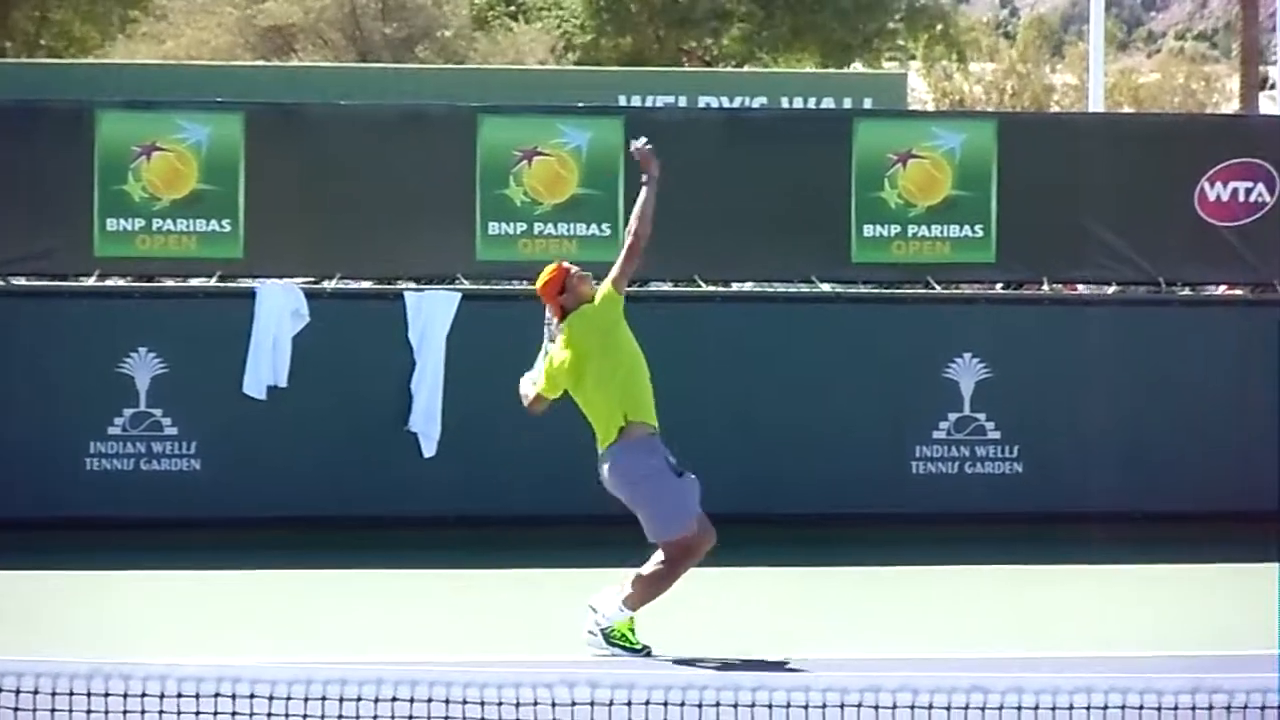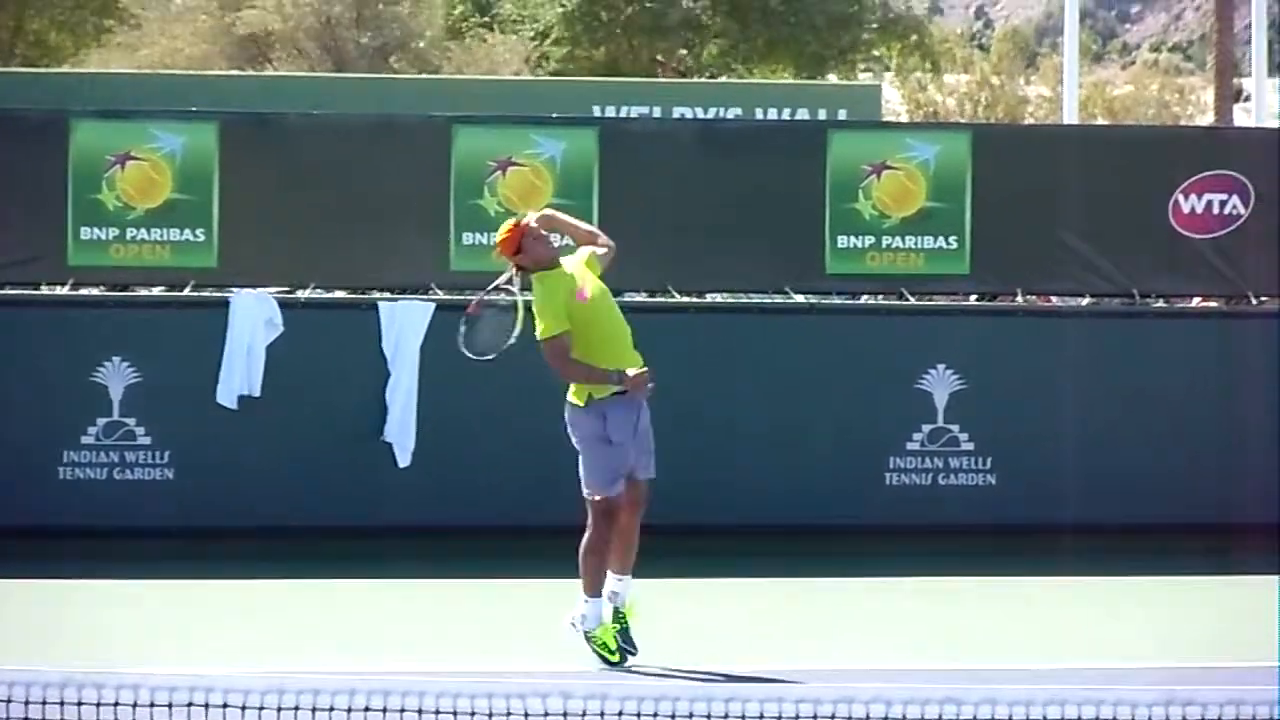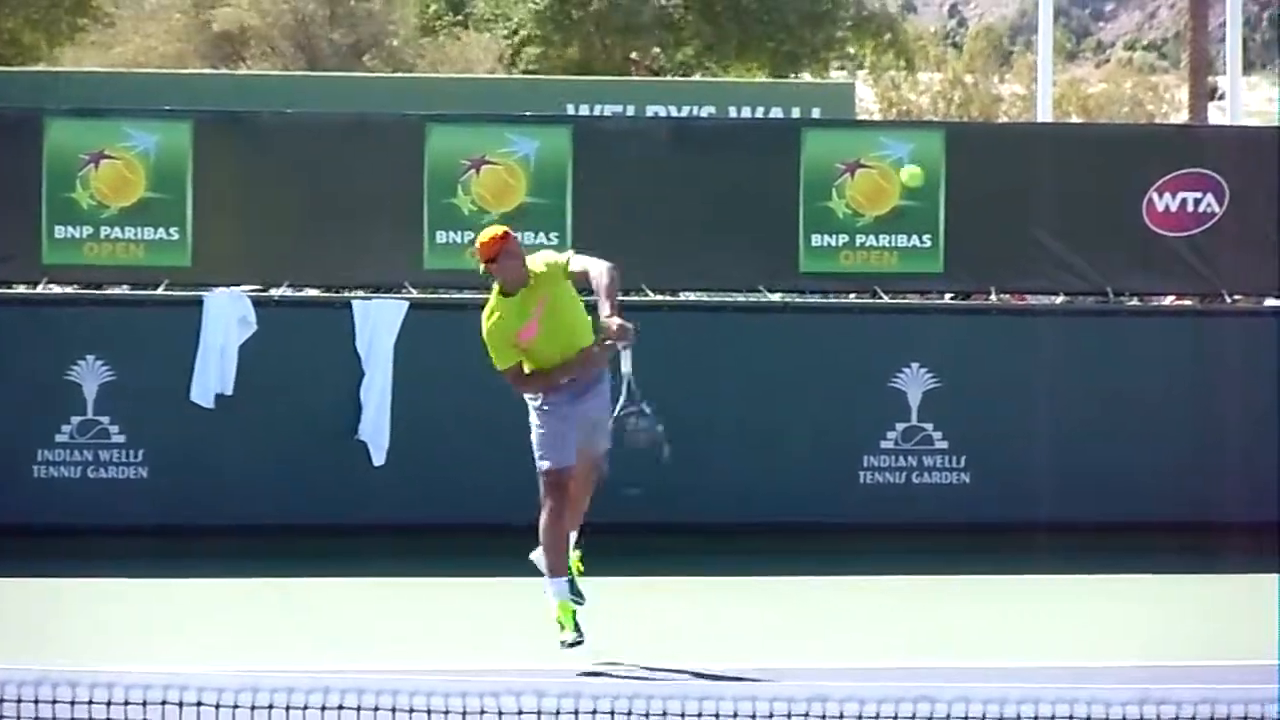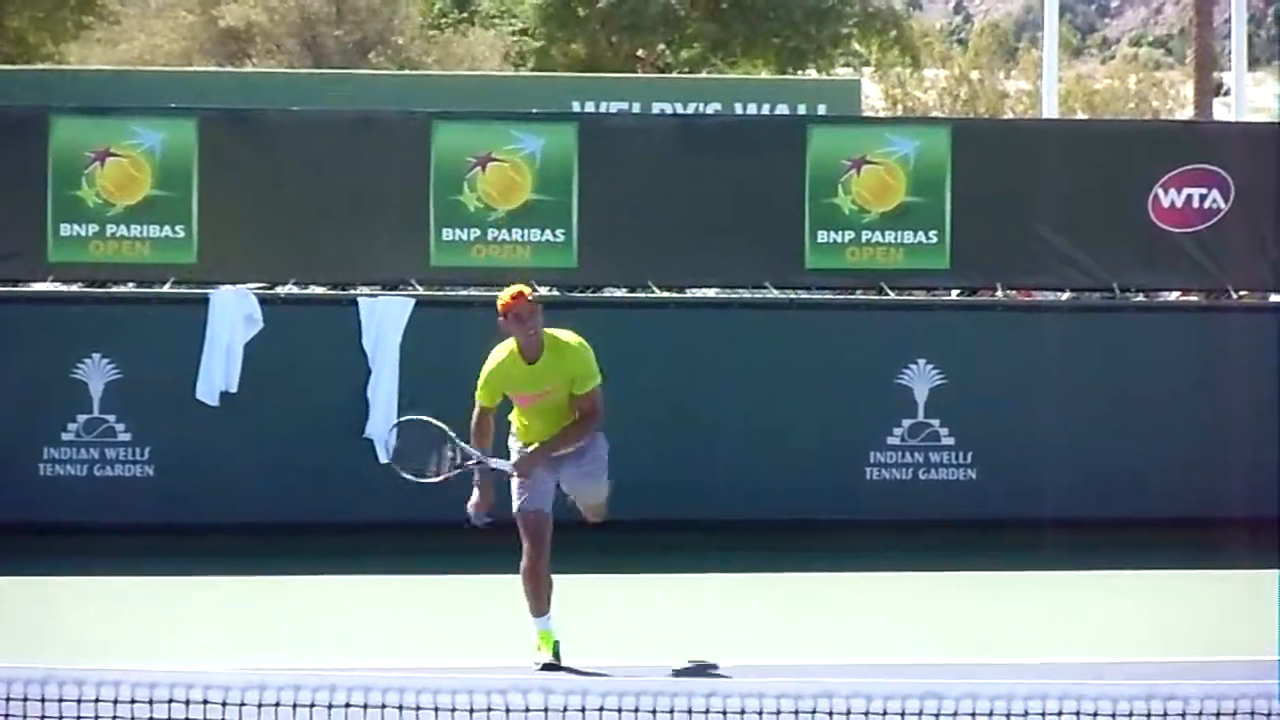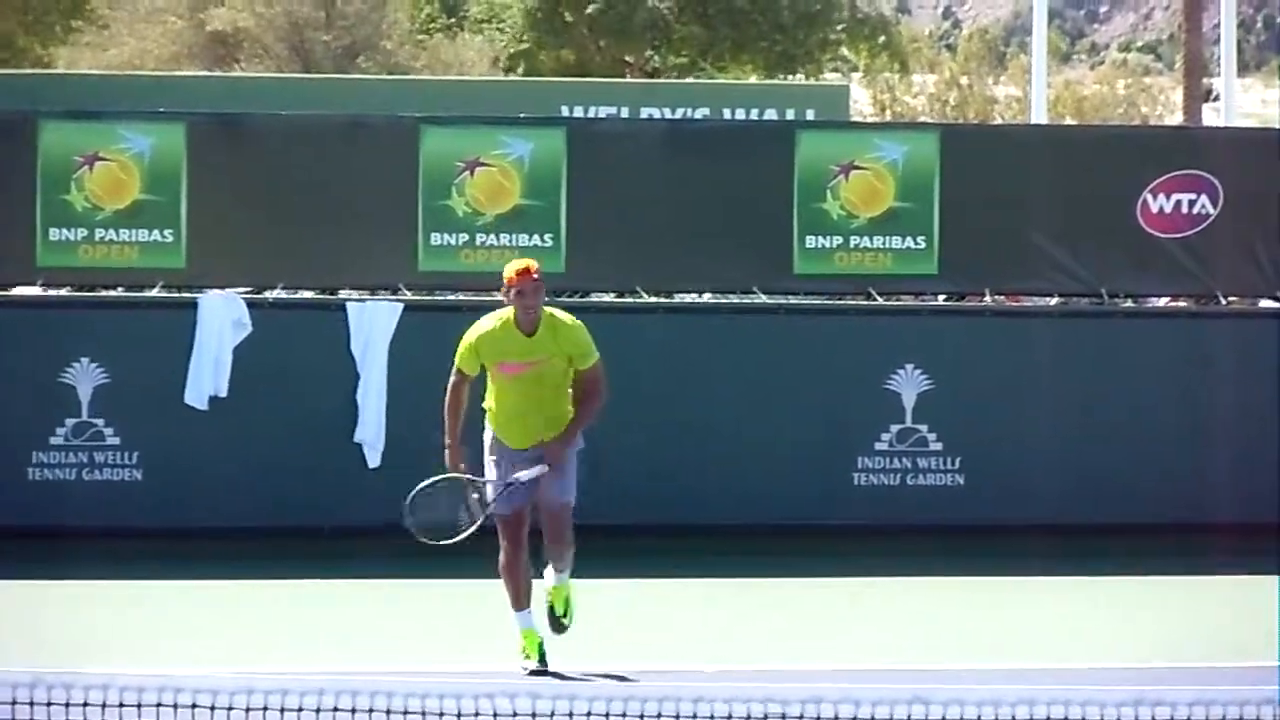
dt=0.2s
person 1, frame 1
left shoulder: (559, 355)
right shoulder: (598, 313)
left elbow: (532, 399)
right elbow: (634, 247)
left wrist: (528, 380)
right wrist: (650, 180)
left hip: (630, 457)
right hip: (636, 454)
left knee: (700, 537)
right knee: (683, 550)
left ankle: (615, 604)
right ankle: (610, 621)
person 1, frame 2
left shoulder: (575, 263)
right shoulder: (548, 292)
left elbow: (605, 247)
right elbow: (562, 365)
right wrist: (622, 377)
left hip: (628, 403)
right hip: (597, 409)
left knee: (632, 509)
right knee: (605, 513)
left ankle: (615, 607)
right ankle: (592, 620)
person 1, frame 3
left shoulder: (550, 266)
right shoulder: (494, 319)
left elbow: (597, 267)
right elbow: (521, 381)
left wrist: (609, 312)
right wrist: (569, 368)
left hip: (594, 381)
right hip: (549, 395)
left knee: (590, 470)
right knee: (556, 493)
left ankle: (563, 548)
right ankle: (562, 606)
person 1, frame 4
left shoulder: (574, 350)
right shoulder: (497, 367)
left elbow: (593, 417)
right elbow: (482, 421)
left wrist: (545, 452)
right wrist: (482, 482)
left hip: (579, 444)
right hip: (529, 450)
left knee: (595, 513)
right knee: (535, 542)
left ankle: (572, 490)
right ankle: (545, 637)
person 1, frame 5
left shoulder: (569, 330)
right shoulder: (483, 335)
left elbow: (594, 391)
right elbow: (457, 385)
left wrist: (561, 442)
right wrist: (453, 443)
left hip: (555, 444)
right hip: (504, 444)
left knee: (556, 529)
right knee: (512, 538)
left ankle: (558, 582)
right ankle: (529, 636)
